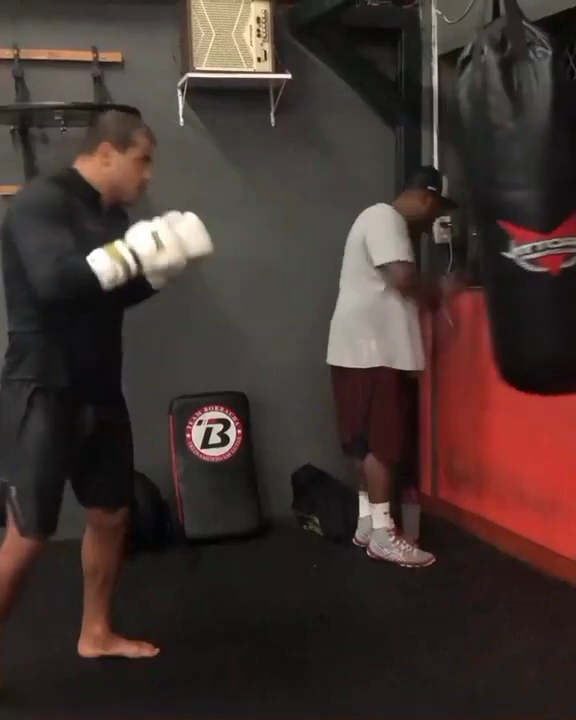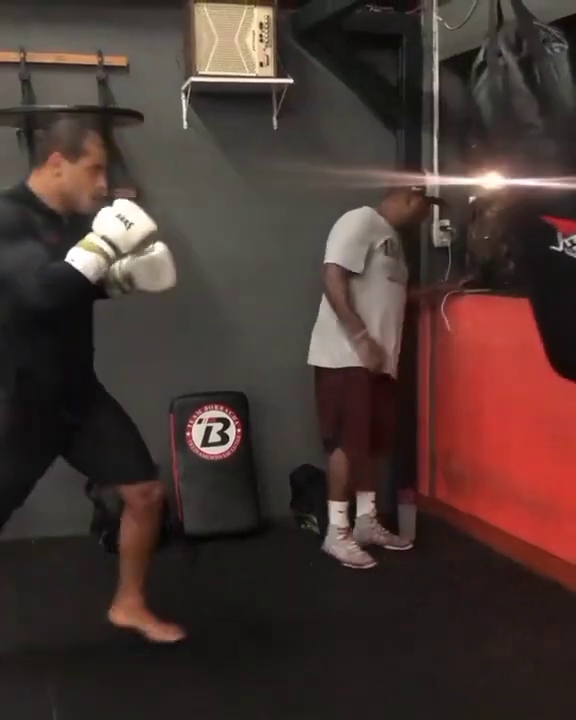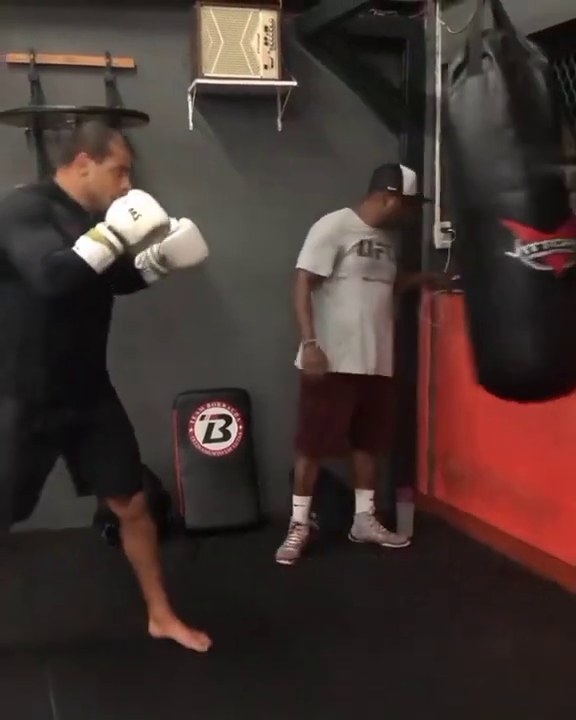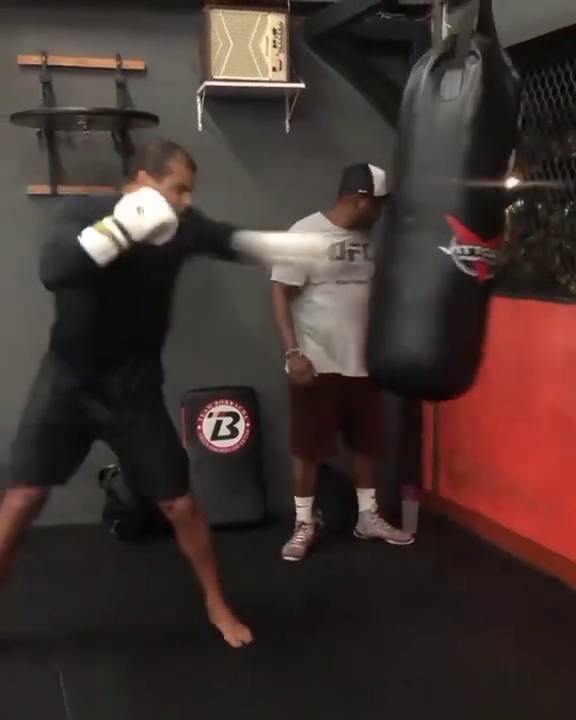
dt=0.3s
person 1, frame 1
left shoulder: (110, 212)
right elbow: (55, 282)
left wrist: (162, 261)
right wrist: (135, 251)
left hip: (98, 389)
left knee: (110, 516)
left ankle: (96, 632)
person 1, frame 2
left shoulder: (73, 219)
right elbow: (43, 290)
left wrist: (128, 271)
right wrist: (105, 240)
left hip: (77, 390)
left knee: (145, 490)
left ankle: (130, 604)
person 1, frame 3
left shoulder: (93, 216)
left elbow: (119, 278)
right elbow: (51, 278)
left wrist: (161, 255)
right wrist: (116, 232)
left hip: (90, 392)
left knee: (131, 505)
left ankle: (161, 616)
person 1, frame 4
left shoulder: (177, 223)
right shoulder: (81, 213)
left elbow: (224, 240)
right elbow: (55, 269)
left wrist: (279, 244)
right wrist: (119, 224)
left hip: (135, 391)
right hip: (67, 383)
left knee: (178, 504)
left ankle: (216, 606)
person 2, frame 1
left shoulder: (390, 222)
right shoulder: (384, 218)
right elbow: (403, 278)
left wrist: (427, 291)
right wrist: (439, 290)
left hip: (379, 349)
right hip: (367, 351)
left knee: (372, 441)
right knee: (379, 442)
left ankle: (367, 524)
right ankle: (383, 535)
person 2, frame 2
left shoulder: (392, 235)
right shoulder: (359, 224)
right elbow: (334, 279)
right wrist: (362, 338)
left hip: (377, 360)
right hip: (346, 358)
left knee: (373, 444)
right knee: (349, 441)
left ankle: (365, 523)
right ankle: (337, 532)
person 2, frame 3
left shoulder: (386, 236)
right shoulder: (333, 227)
right elbow: (303, 285)
left wrist: (423, 279)
right wrist: (309, 344)
left hip: (375, 361)
right hip: (331, 359)
left knee: (369, 442)
right knee: (313, 442)
left ankle: (364, 520)
right ankle: (298, 525)
person 2, frame 4
left shoulder: (367, 237)
right shoulder: (305, 233)
right elbow: (281, 294)
right wrist: (293, 352)
left hip: (362, 361)
right hip: (317, 362)
left knee: (367, 442)
right knee: (309, 447)
left ankle: (368, 517)
right ankle: (304, 524)
